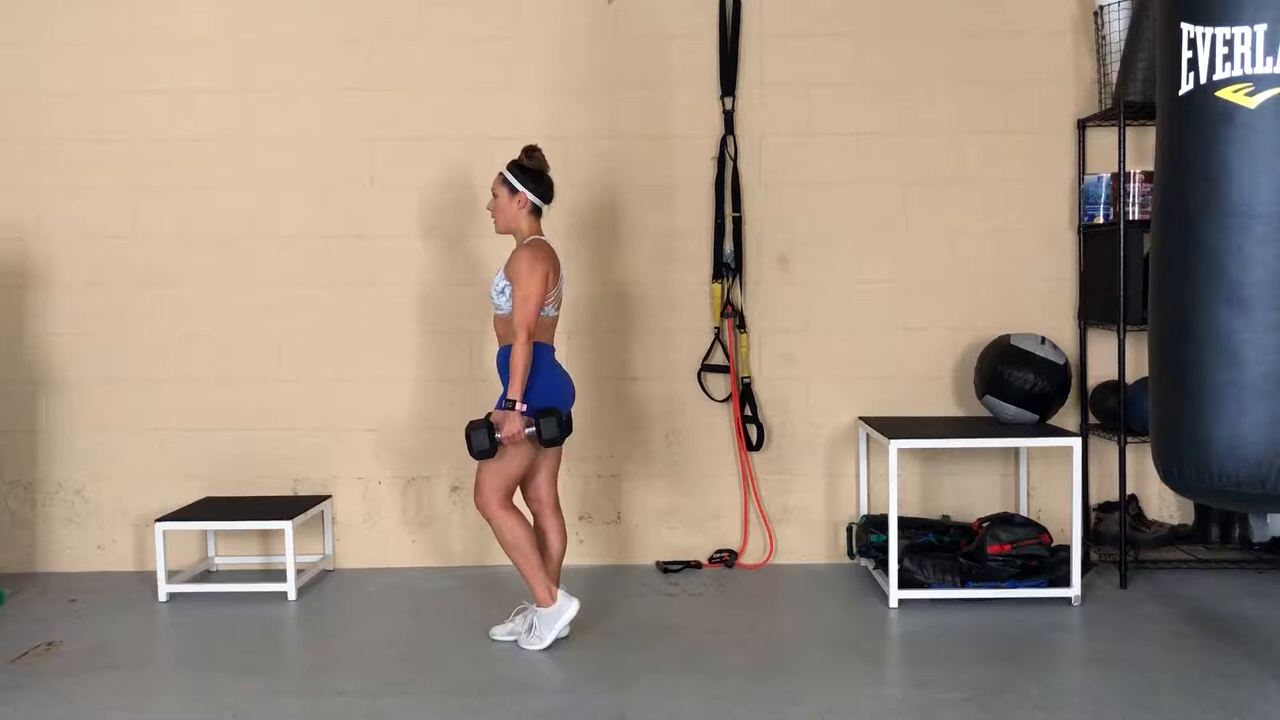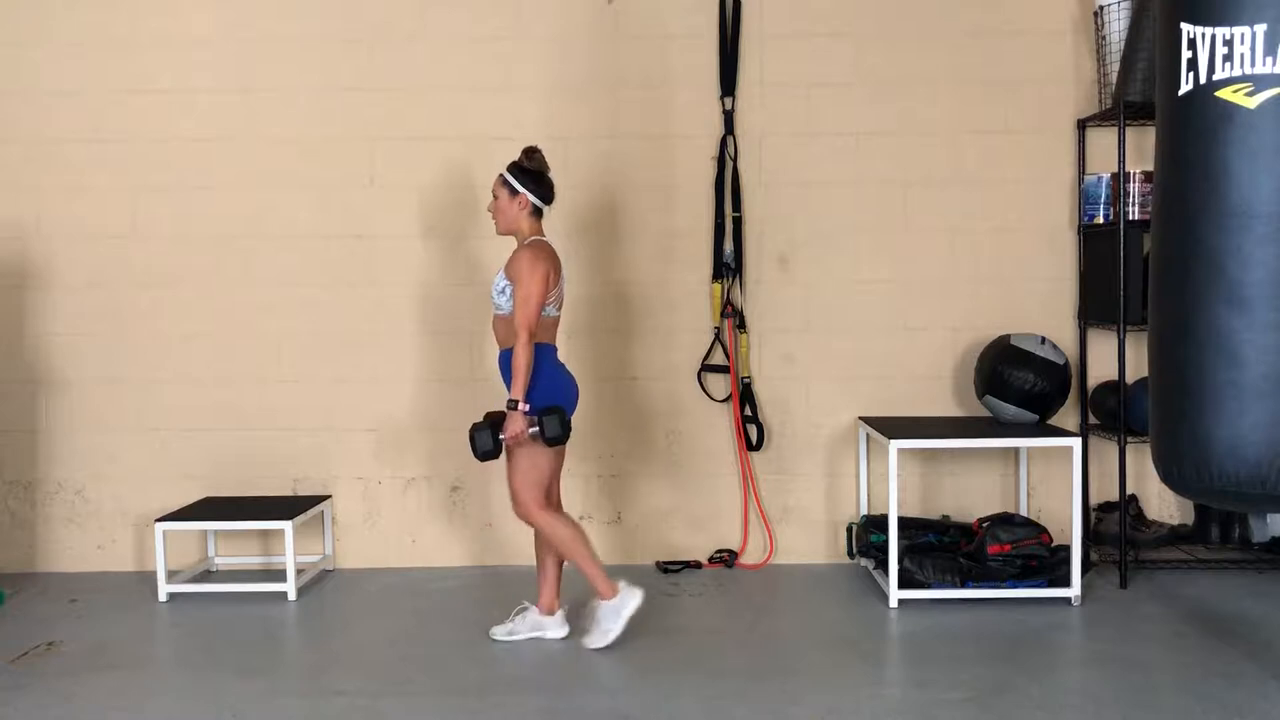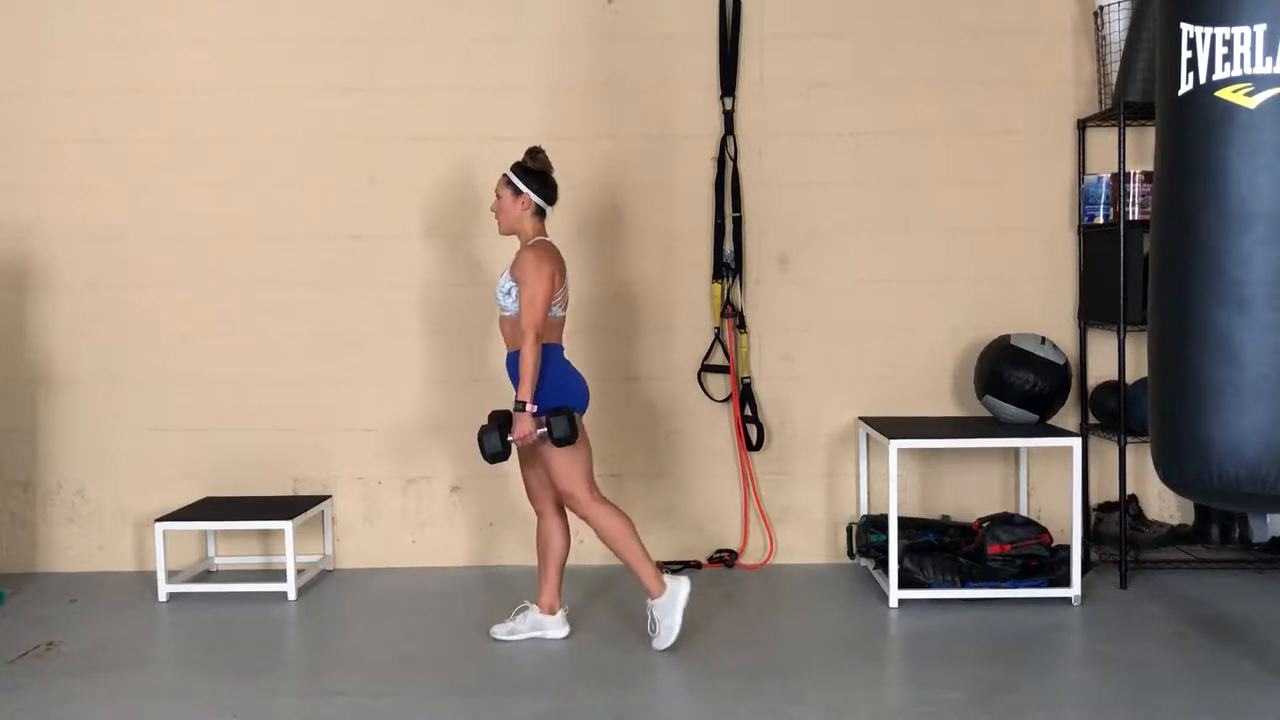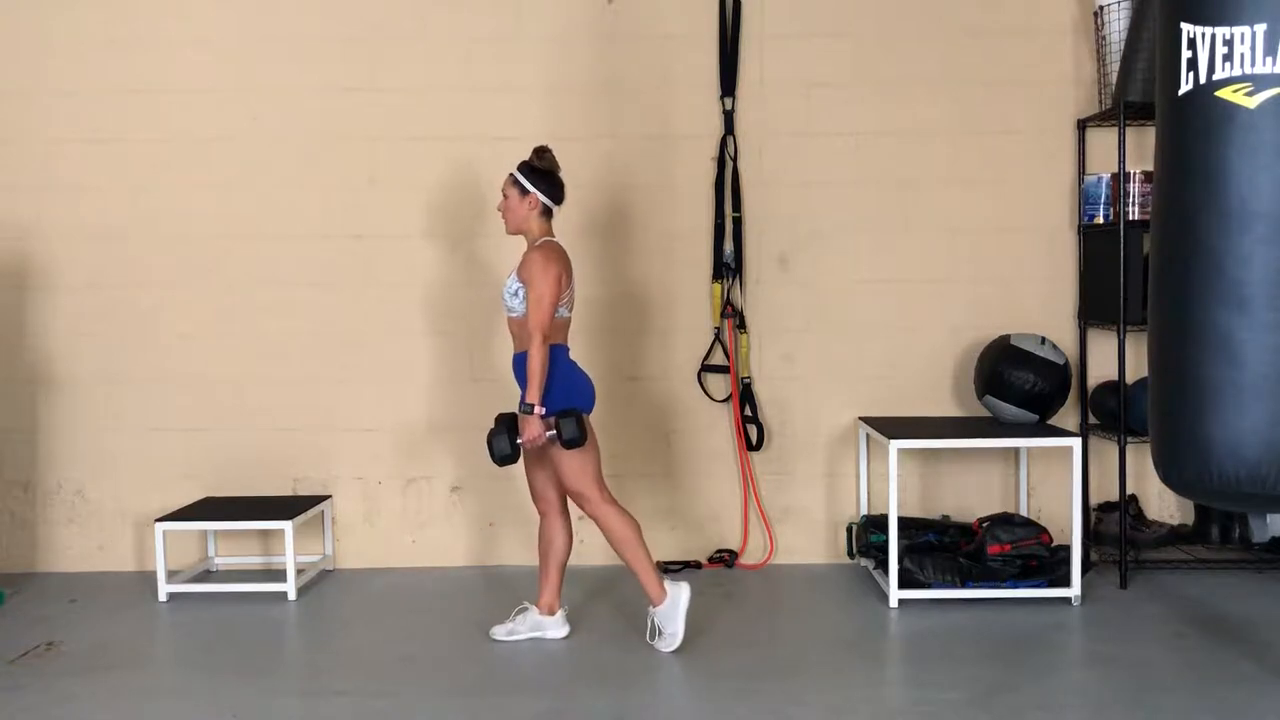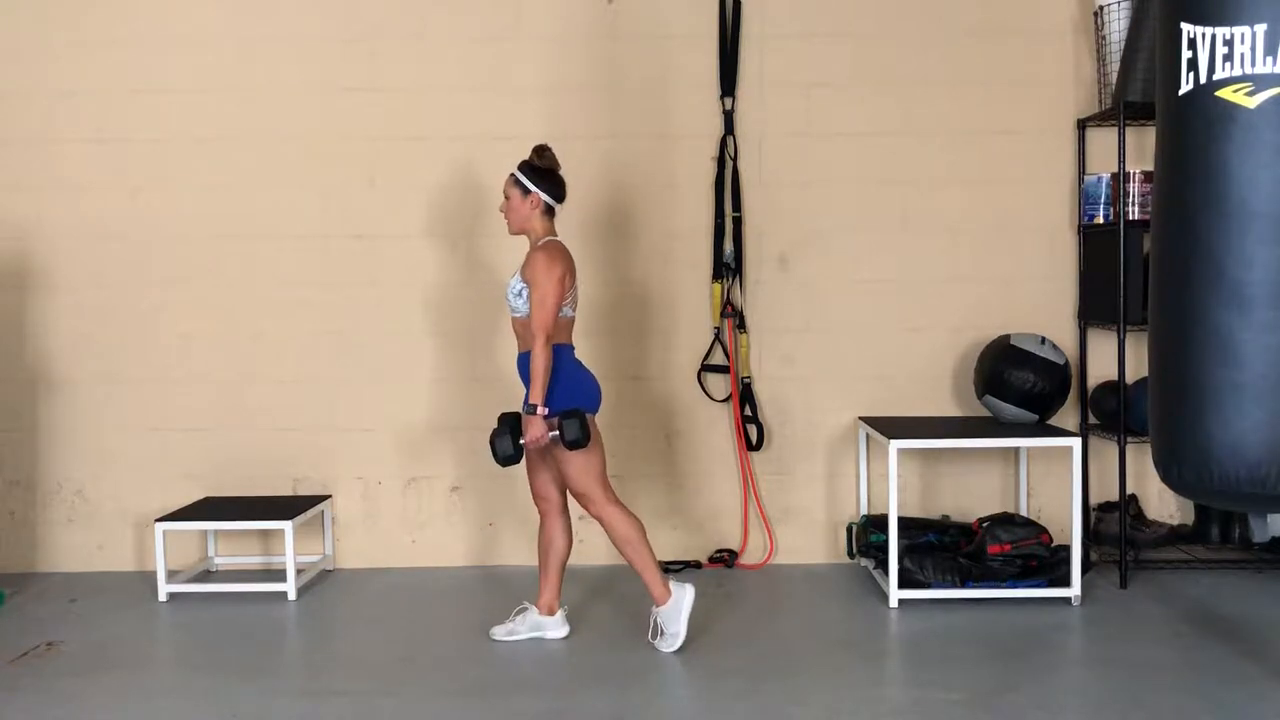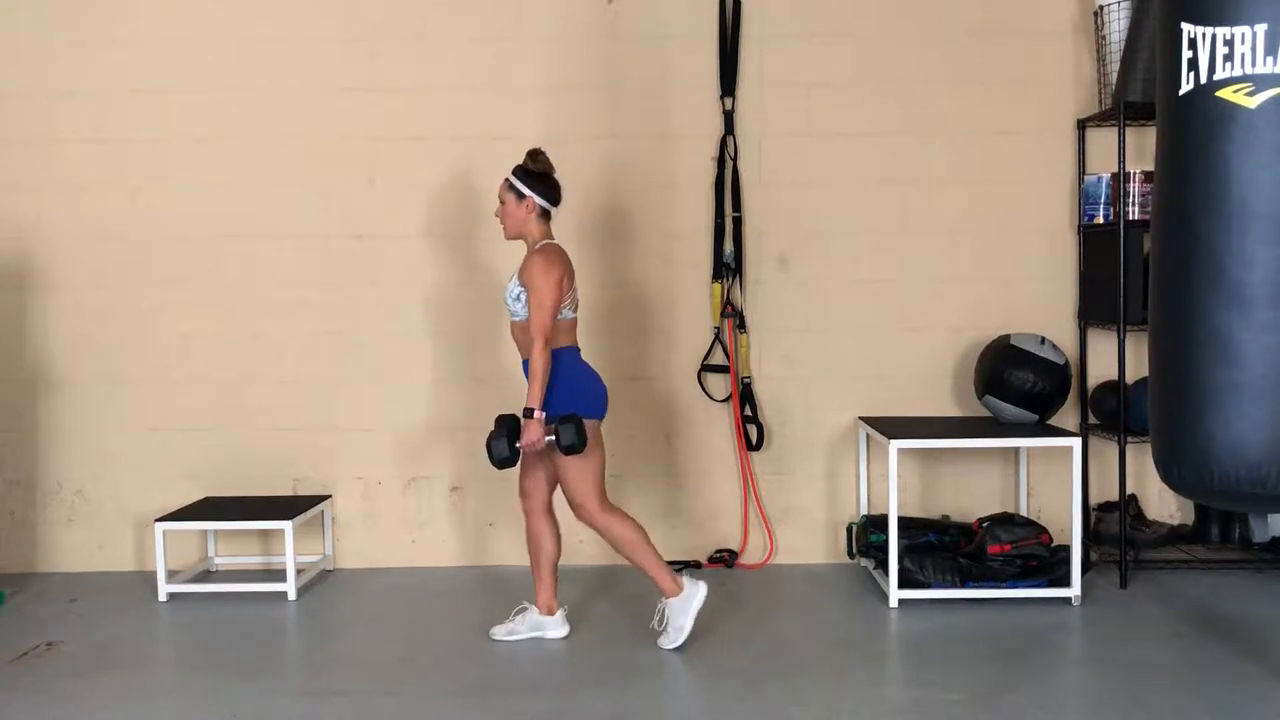
dt=0.3s
person 1, frame 1
left shoulder: (529, 254)
right shoulder: (536, 254)
left elbow: (523, 335)
left wrist: (513, 405)
left hip: (535, 385)
right hip: (540, 384)
left knee: (491, 497)
right knee: (541, 501)
left ankle: (550, 603)
right ankle: (545, 607)
person 1, frame 2
left shoulder: (528, 256)
right shoulder: (537, 254)
left elbow: (523, 337)
left wrist: (517, 405)
left hip: (539, 385)
right hip: (541, 384)
left knee: (531, 505)
right knee: (544, 502)
left ankle: (611, 594)
right ankle: (547, 611)
person 1, frame 3
left shoulder: (534, 255)
right shoulder: (539, 254)
left elbow: (531, 336)
left wrist: (523, 407)
right wrist: (528, 403)
left hip: (548, 385)
right hip: (546, 385)
left knee: (582, 498)
right knee: (546, 504)
left ankle: (661, 590)
right ankle: (548, 612)
person 1, frame 4
left shoulder: (541, 257)
right shoulder: (545, 255)
left elbow: (539, 338)
left wrist: (533, 409)
right wrist: (533, 405)
left hip: (554, 387)
right hip: (548, 387)
left knee: (592, 498)
right knee: (548, 504)
left ankle: (663, 596)
right ankle: (547, 612)
person 1, frame 5
left shoulder: (544, 256)
right shoulder: (546, 254)
left elbow: (542, 338)
left wrist: (535, 409)
right wrist: (538, 406)
left hip: (560, 387)
right hip: (553, 388)
left knee: (597, 499)
right knee: (548, 503)
left ankle: (667, 597)
right ankle: (546, 612)
person 1, frame 6
left shoulder: (542, 259)
right shoulder: (545, 257)
left elbow: (541, 341)
left wrist: (533, 413)
right wrist: (538, 409)
left hip: (566, 389)
right hip: (558, 389)
left knee: (590, 507)
right knee: (533, 500)
left ankle: (677, 591)
right ankle: (546, 612)
